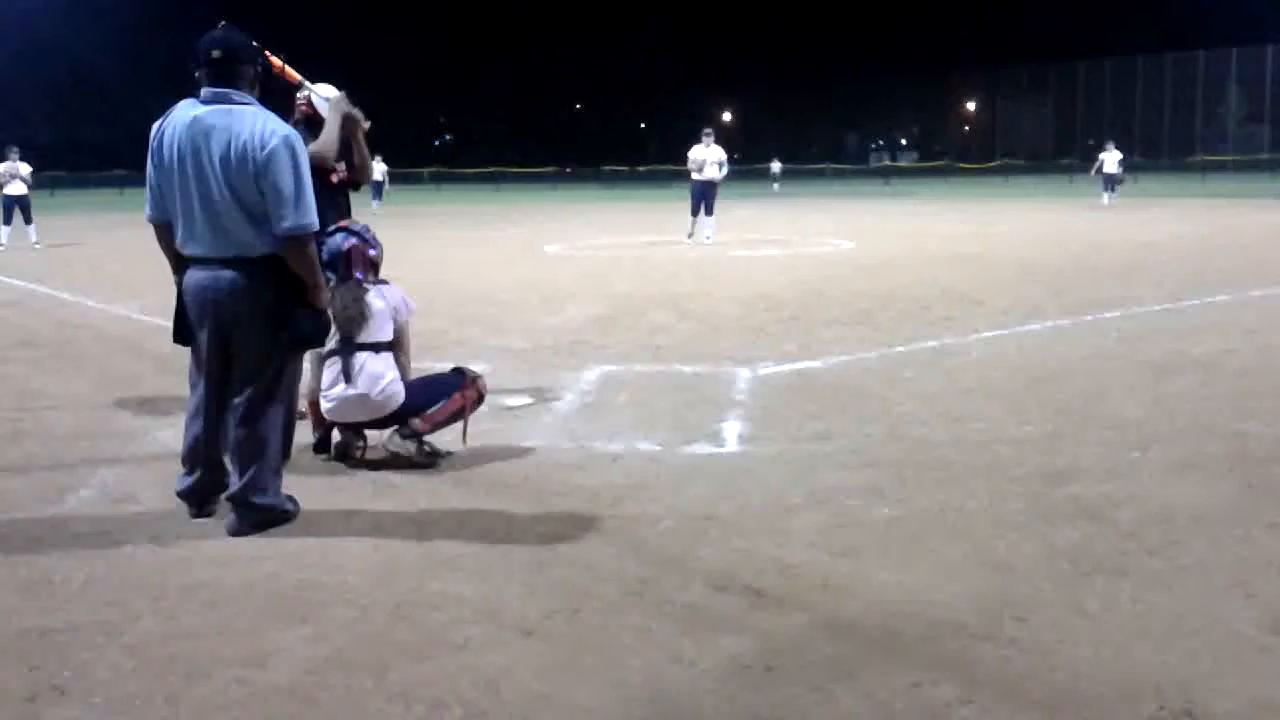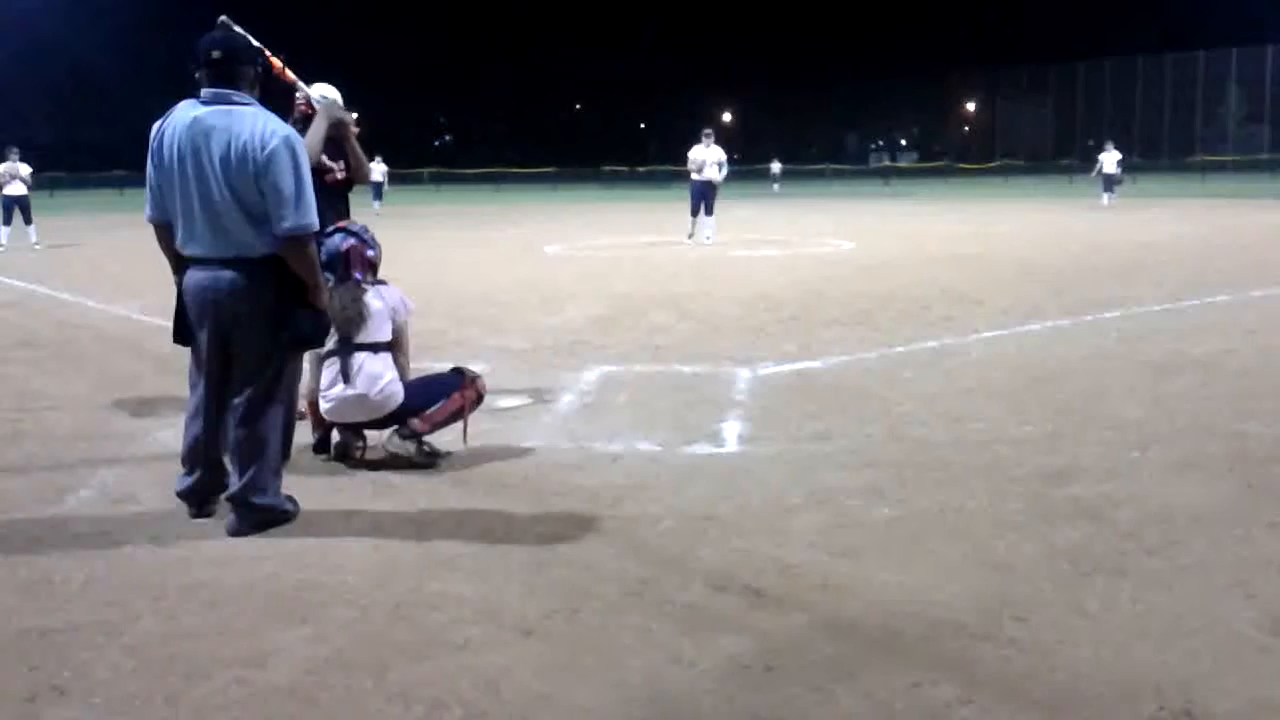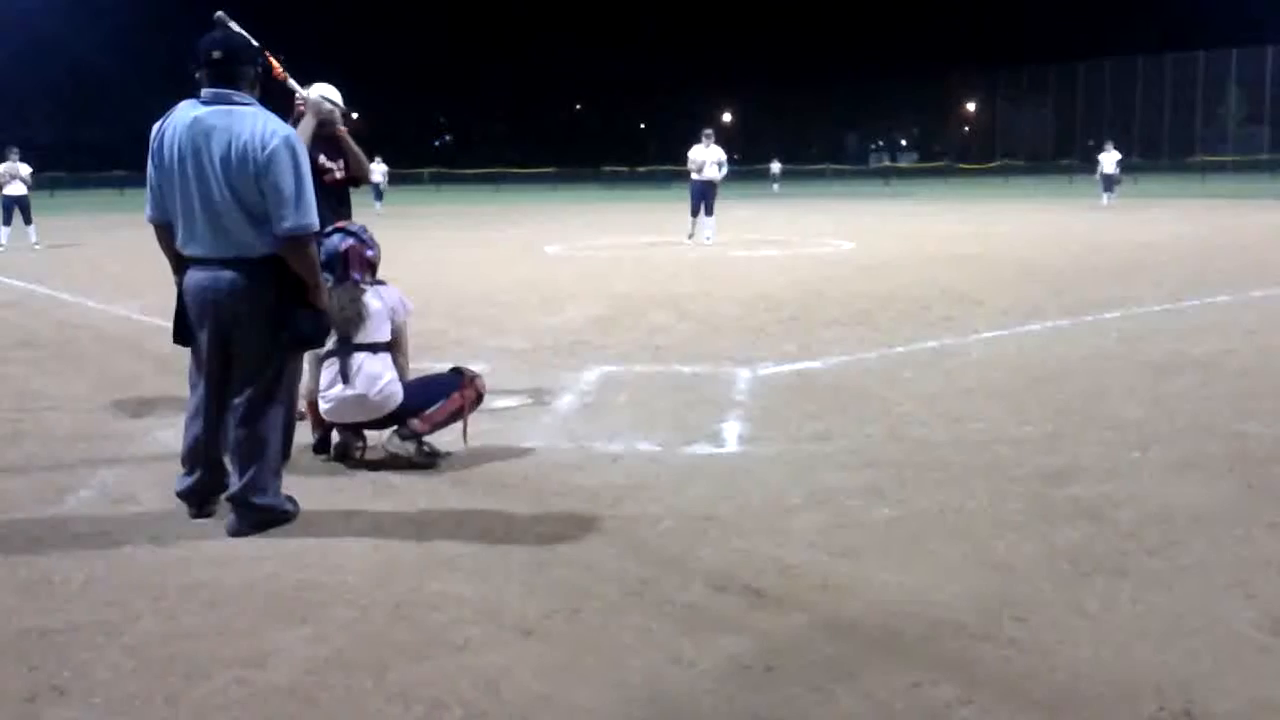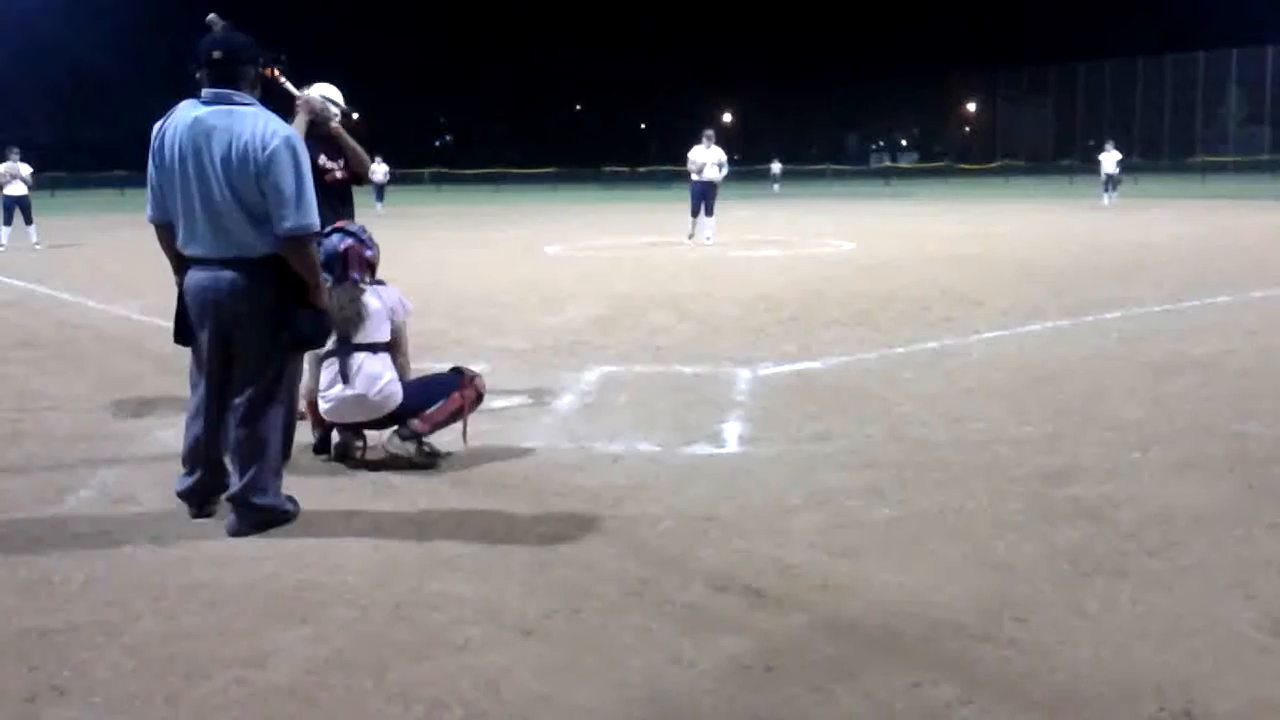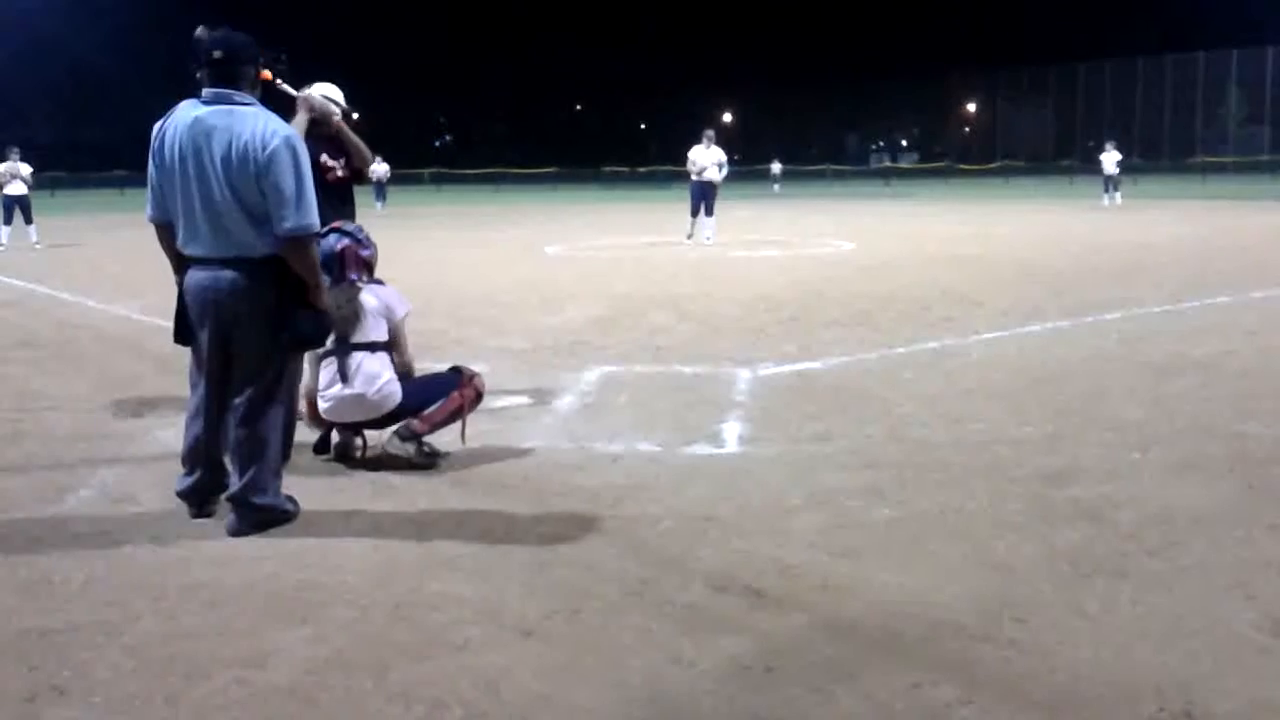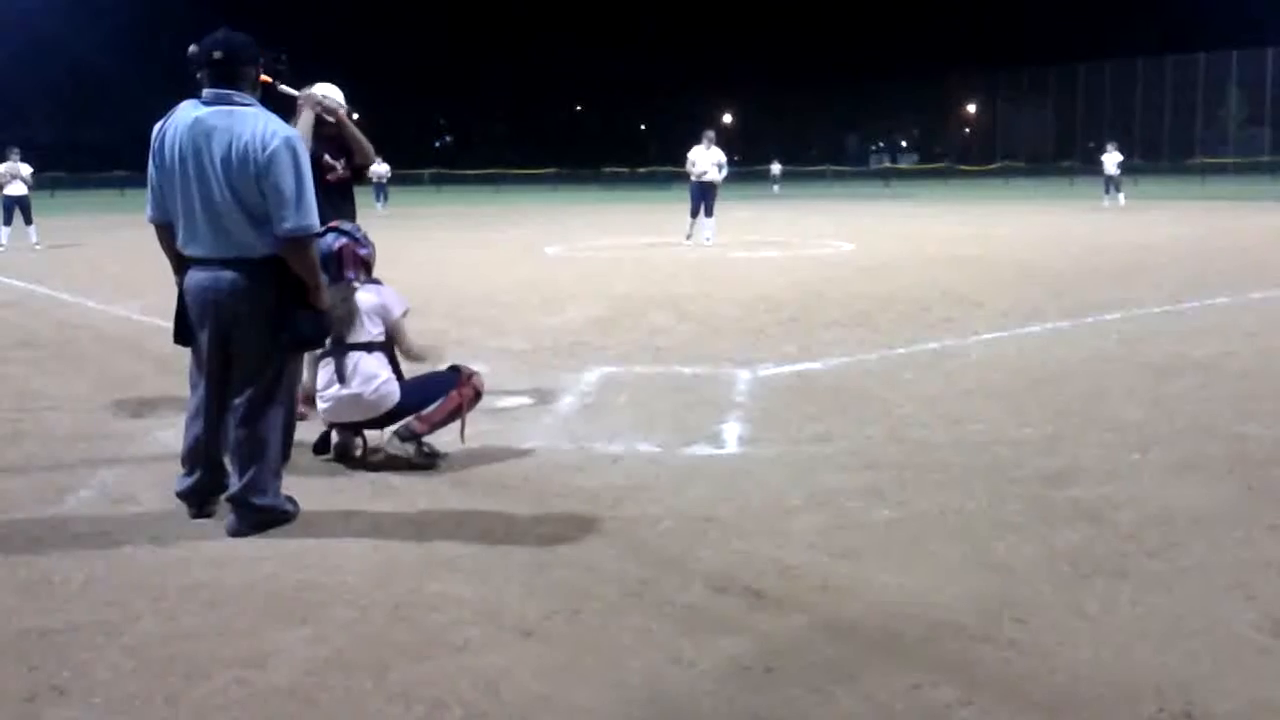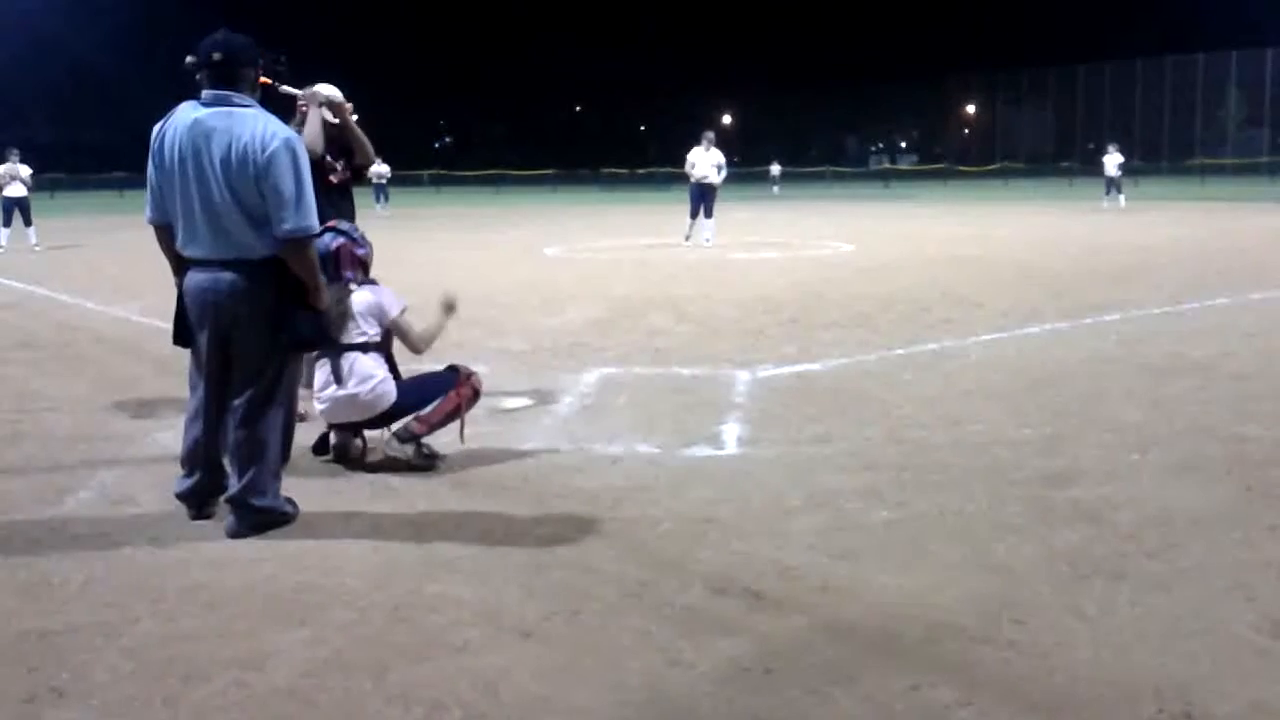
dt=0.1s
person 1, frame 1
left shoulder: (167, 127)
right shoulder: (272, 133)
left elbow: (160, 220)
right elbow: (293, 231)
left wrist: (183, 273)
right wrist: (315, 286)
left hip: (198, 279)
right hip: (260, 282)
left knee: (207, 390)
right knee: (260, 395)
left ankle: (200, 488)
right ankle: (255, 501)
person 1, frame 2
left shoulder: (167, 127)
right shoulder: (272, 133)
left elbow: (161, 220)
right elbow: (293, 231)
left wrist: (184, 272)
right wrist: (314, 286)
left hip: (199, 280)
right hip: (260, 282)
left knee: (207, 390)
right knee: (260, 395)
left ankle: (199, 488)
right ankle: (254, 501)
person 1, frame 3
left shoulder: (168, 128)
right shoulder: (273, 133)
left elbow: (161, 220)
right elbow: (293, 232)
left wrist: (183, 273)
right wrist: (315, 287)
left hip: (198, 280)
right hip: (261, 282)
left knee: (207, 390)
right knee: (260, 395)
left ankle: (199, 488)
right ankle: (255, 502)
person 1, frame 4
left shoulder: (168, 128)
right shoulder: (273, 133)
left elbow: (162, 221)
right elbow: (294, 232)
left wrist: (185, 273)
right wrist: (315, 287)
left hip: (199, 280)
right hip: (262, 283)
left knee: (207, 390)
right knee: (260, 396)
left ankle: (200, 487)
right ankle: (255, 502)
person 1, frame 5
left shoulder: (169, 128)
right shoulder: (274, 133)
left elbow: (162, 220)
right elbow: (294, 232)
left wrist: (184, 272)
right wrist: (315, 286)
left hip: (200, 279)
right hip: (261, 282)
left knee: (207, 389)
right knee: (260, 394)
left ankle: (200, 488)
right ankle: (255, 501)
person 1, frame 6
left shoulder: (169, 128)
right shoulder: (274, 134)
left elbow: (162, 220)
right elbow: (294, 232)
left wrist: (184, 273)
right wrist: (315, 287)
left hip: (199, 279)
right hip: (261, 283)
left knee: (207, 390)
right knee: (260, 395)
left ankle: (199, 488)
right ankle: (254, 502)
person 1, frame 7
left shoulder: (168, 129)
right shoulder: (273, 135)
left elbow: (161, 222)
right elbow: (293, 234)
left wrist: (184, 273)
right wrist: (314, 288)
left hip: (199, 280)
right hip: (260, 283)
left knee: (207, 391)
right knee: (259, 396)
left ankle: (199, 490)
right ankle: (253, 503)
person 2, frame 1
right shoulder: (389, 294)
left elbow: (315, 379)
right elbow: (402, 358)
left wrist: (320, 426)
right wrist: (409, 411)
left hip: (335, 410)
right hip: (382, 404)
right knee: (473, 384)
left ankle: (348, 434)
right ankle: (408, 435)
person 2, frame 2
right shoulder: (388, 295)
left elbow: (315, 378)
right elbow: (401, 358)
right wrist: (407, 407)
left hip: (335, 411)
right hip: (381, 404)
right knee: (471, 383)
left ankle: (347, 435)
right ankle: (407, 435)
person 2, frame 3
right shoulder: (386, 295)
left elbow: (315, 378)
right elbow: (401, 358)
left wrist: (320, 427)
right wrist: (407, 417)
left hip: (334, 410)
right hip: (380, 404)
right knee: (471, 384)
left ankle: (347, 434)
right ankle: (407, 436)
person 2, frame 4
right shoulder: (386, 295)
left elbow: (314, 379)
right elbow: (401, 358)
left wrist: (320, 428)
right wrist: (407, 408)
left hip: (334, 411)
right hip: (380, 403)
right knee: (471, 383)
left ankle: (347, 434)
right ankle: (407, 436)
person 2, frame 5
right shoulder: (381, 294)
left elbow: (312, 383)
right elbow: (403, 357)
left wrist: (317, 413)
right wrist: (411, 382)
left hip: (332, 410)
right hip: (379, 404)
right knee: (470, 383)
left ankle: (344, 433)
right ankle: (407, 437)
person 2, frame 6
right shoulder: (378, 293)
left elbow: (310, 381)
right elbow: (407, 350)
right wrist: (430, 353)
left hip: (332, 410)
right hip: (377, 403)
right knee: (469, 381)
left ankle: (343, 433)
right ankle: (407, 437)
person 2, frame 7
right shoulder: (374, 294)
right elbow: (417, 345)
right wrist: (443, 315)
left hip: (329, 410)
right hip: (373, 404)
right knee: (467, 381)
left ankle: (343, 433)
right ankle: (407, 438)
